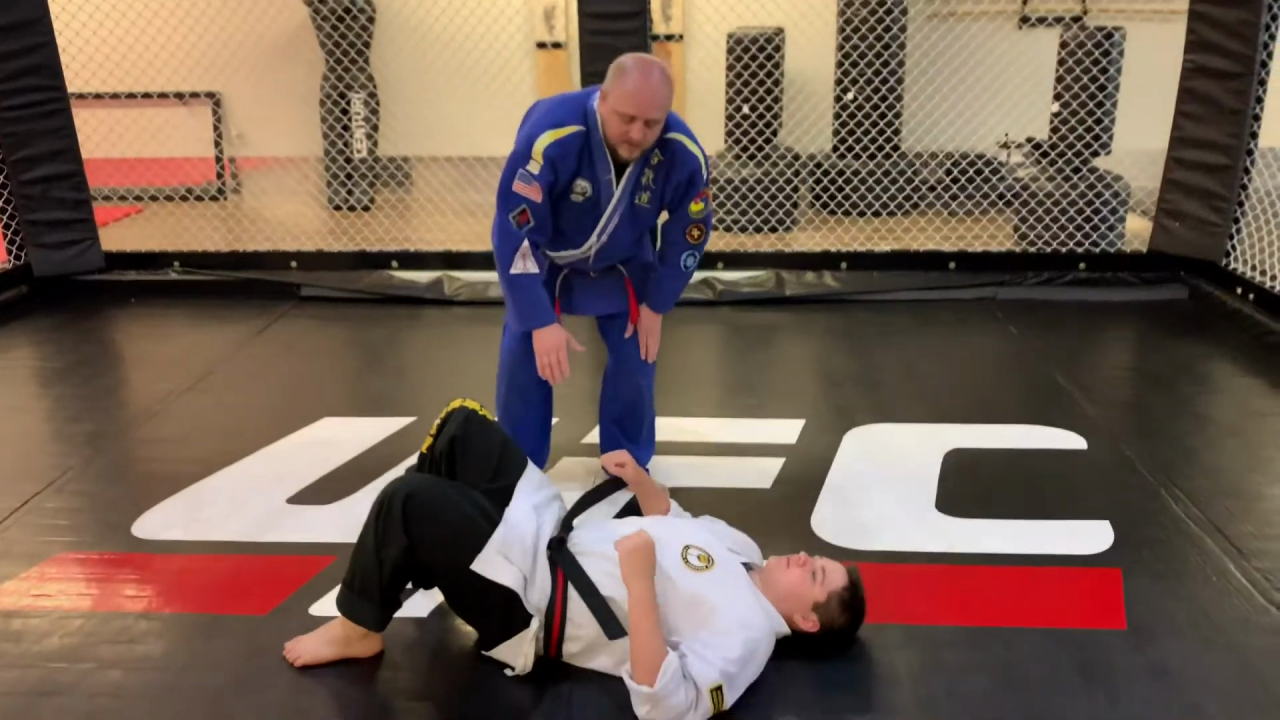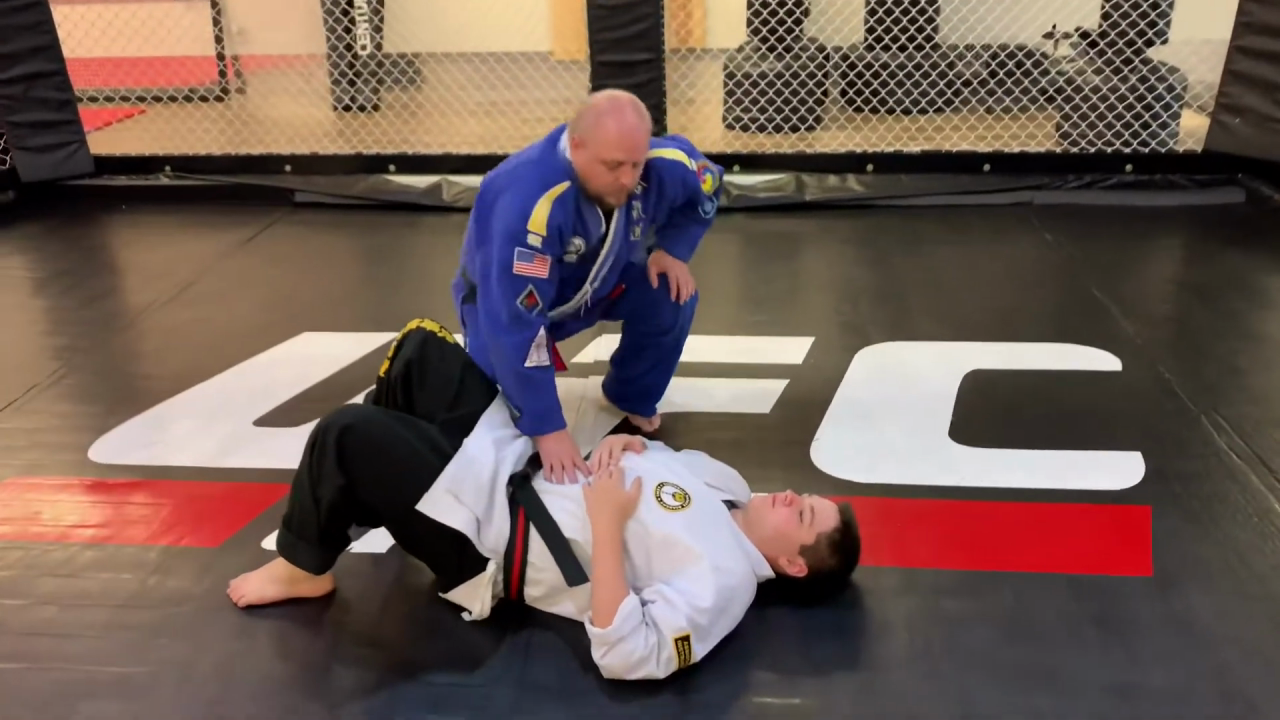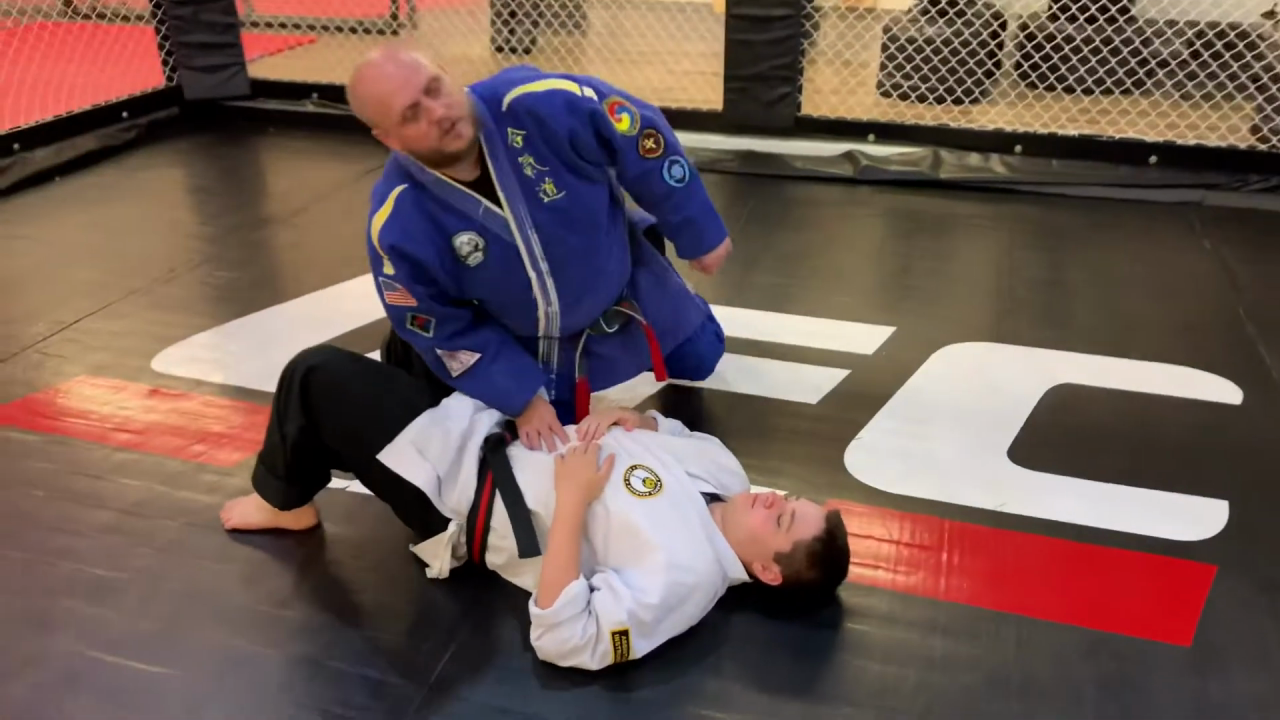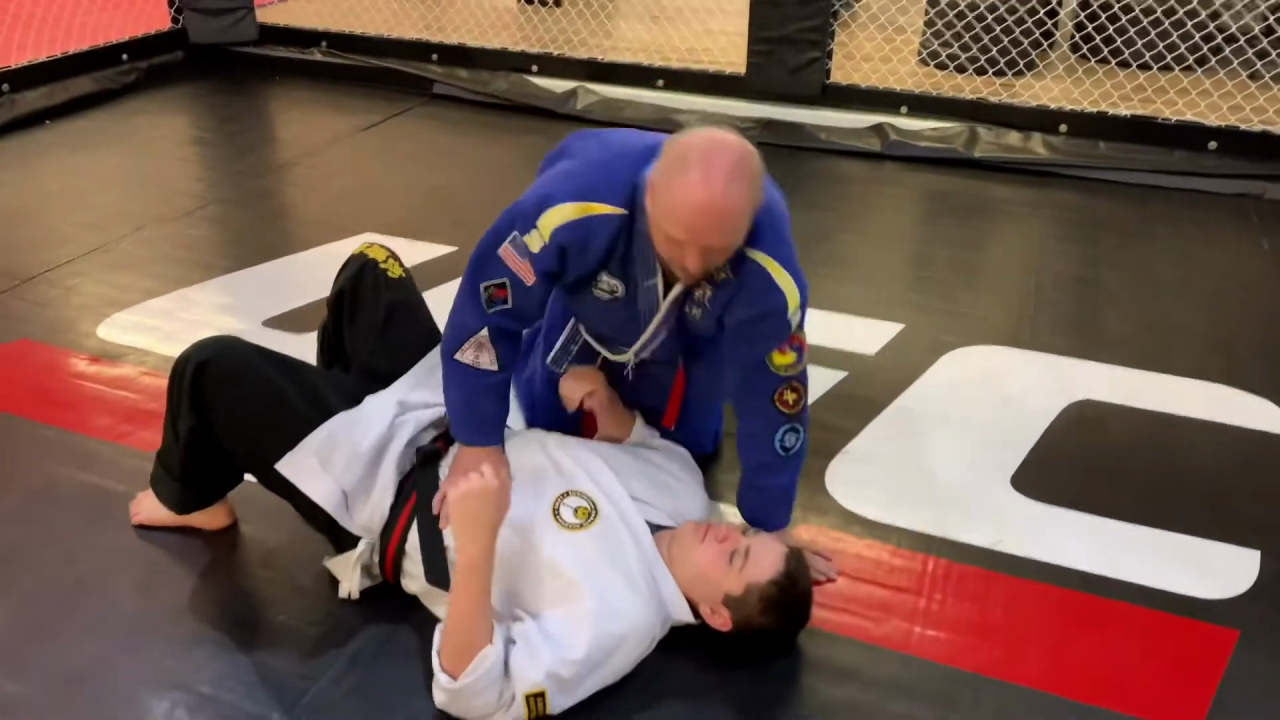
dt=1s
person 1, frame 1
left shoulder: (747, 634)
right shoulder: (743, 552)
right elbow: (675, 525)
left wrist: (640, 582)
right wrist: (643, 481)
left hip: (526, 603)
right hip: (555, 532)
left knee: (407, 500)
right knee: (463, 425)
left ankle: (358, 629)
right ankle: (403, 559)
person 1, frame 2
left shoulder: (722, 581)
right shoulder: (729, 488)
left elbow: (625, 656)
right elbow: (659, 462)
left wrist: (606, 522)
right wrist: (626, 443)
left hip: (486, 535)
right hip: (516, 461)
left knee: (344, 435)
right knee: (422, 344)
left ankle: (304, 569)
right ankle: (365, 489)
person 1, frame 3
left shoulder: (684, 575)
right shoulder: (724, 473)
left elbow: (563, 640)
right elbow: (670, 433)
left wrist: (571, 499)
right wrist: (630, 419)
left hip: (462, 490)
right hip: (506, 426)
left knee: (316, 375)
left ankle: (283, 503)
right ankle: (396, 399)
person 1, frame 4
left shoulder: (617, 621)
right shoulder: (681, 486)
right elbow: (633, 444)
left wrist: (472, 540)
right wrist: (602, 394)
left hip: (387, 501)
right hip: (447, 427)
left knee: (212, 368)
right knee: (371, 266)
left ankle: (190, 500)
right ankle: (336, 399)
person 2, frame 1
left shoulder: (683, 154)
right shoulder: (550, 134)
left elbow: (687, 237)
right elbow: (514, 232)
left wrist: (655, 304)
right wrist: (541, 322)
left hip: (622, 267)
right hip: (543, 260)
left knee: (636, 358)
right knee: (525, 356)
person 2, frame 2
left shoulder: (659, 164)
right shoulder: (527, 206)
left elbow: (706, 181)
right elbow: (517, 325)
left wrist: (673, 250)
right wrist: (547, 428)
right hip: (503, 306)
left knee: (672, 298)
left ankle: (631, 396)
person 2, frame 3
left shoulder: (538, 104)
right shoulder: (397, 220)
left elbow: (643, 140)
right elbow: (446, 331)
left wrist: (700, 234)
right wrist: (522, 399)
left hip: (624, 282)
left knee: (698, 360)
right knee: (548, 451)
person 2, frame 4
left shoulder: (767, 269)
right shoulder: (578, 204)
left elbow: (772, 391)
right elbow: (486, 302)
left wrist: (767, 525)
right wrist: (478, 438)
right hip: (583, 329)
left knee: (692, 452)
